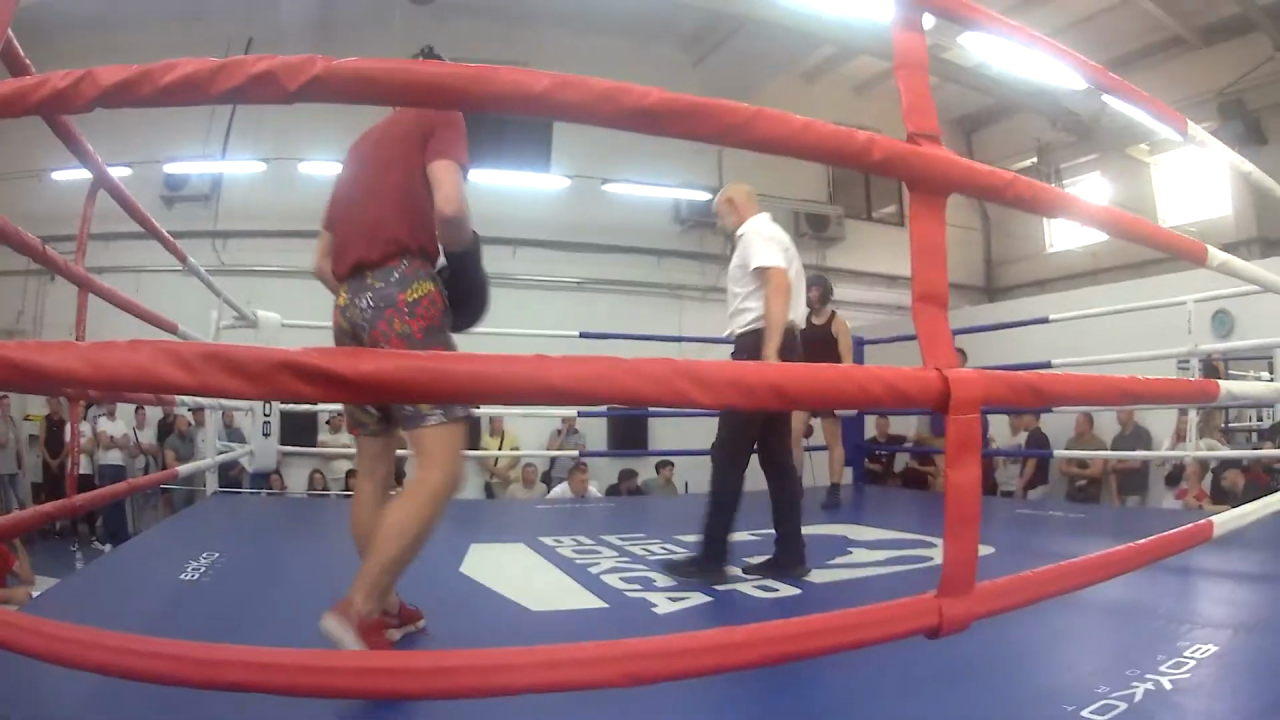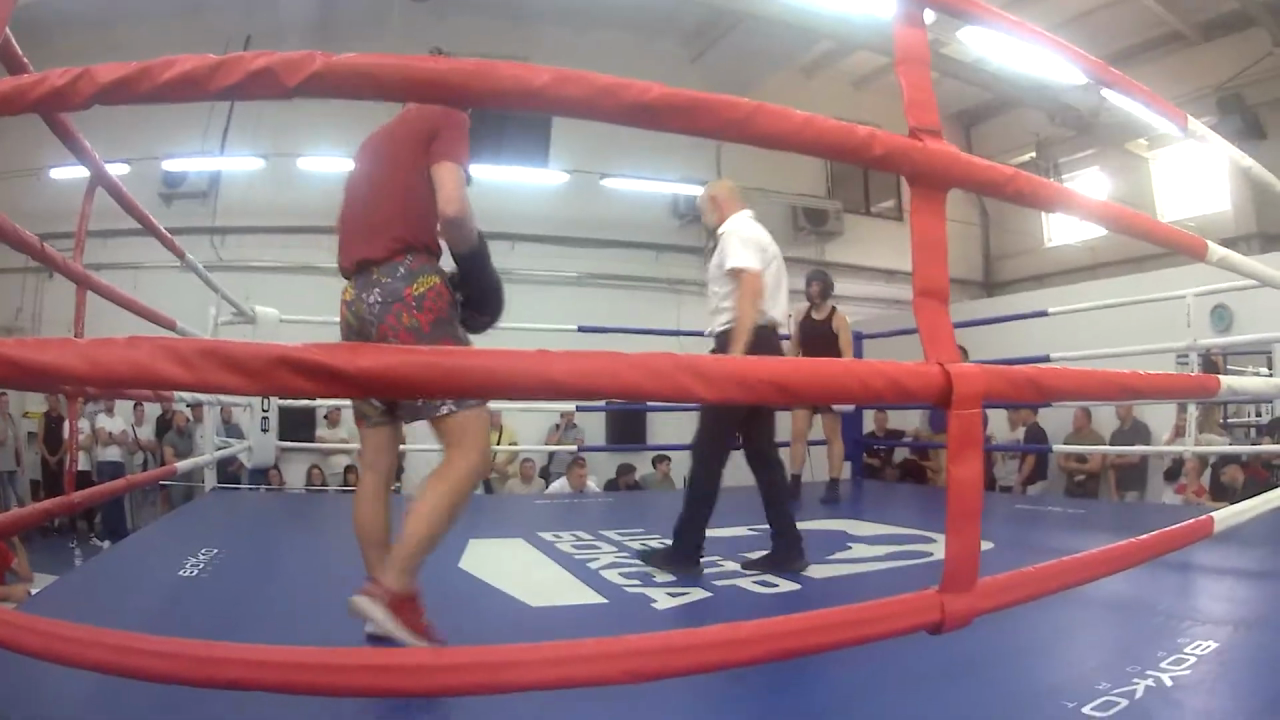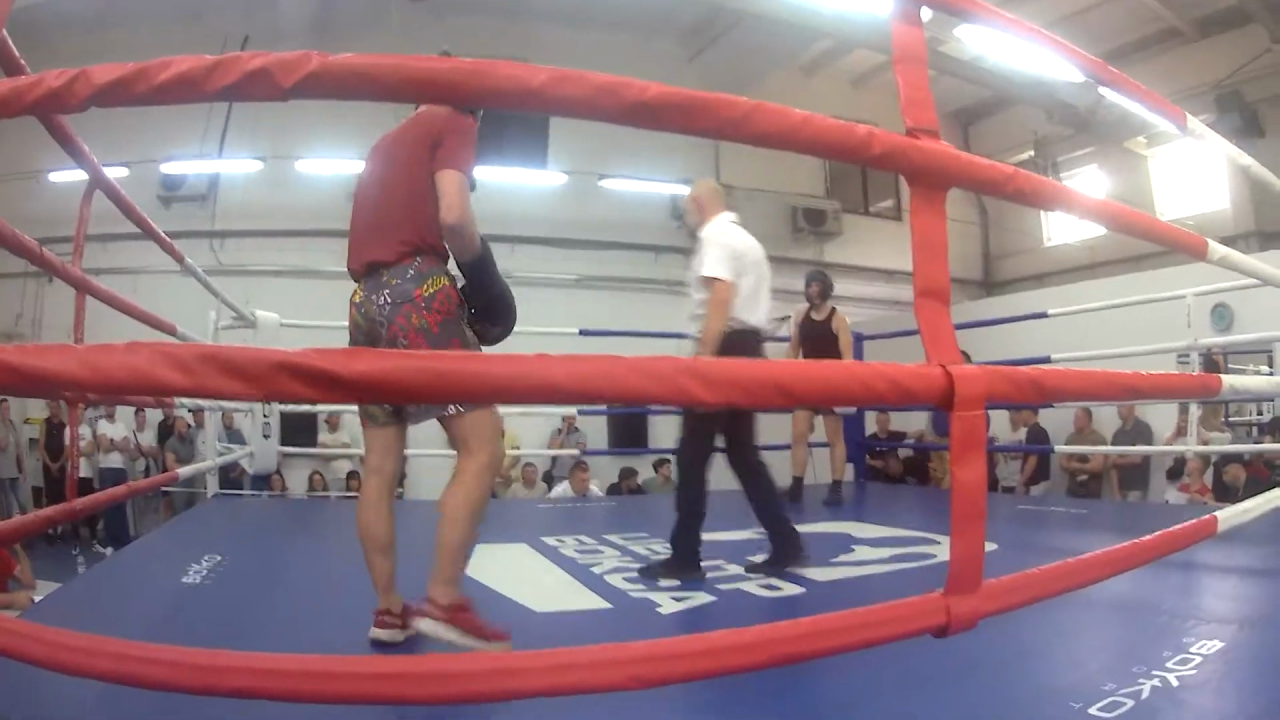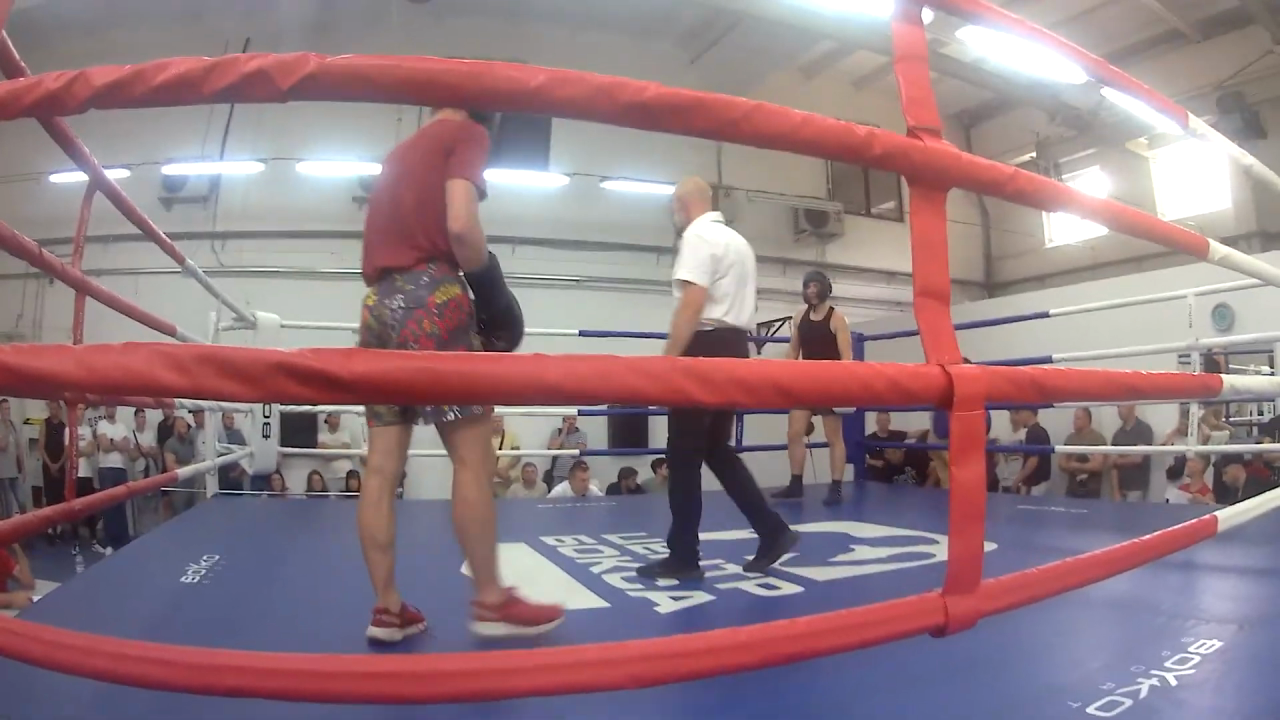
dt=0.1s
person 1, frame 1
left shoulder: (362, 145)
right shoulder: (441, 121)
left elbow: (321, 257)
right elbow: (448, 206)
right wrist: (464, 273)
left hip: (350, 300)
right hip: (406, 293)
left knee: (373, 468)
right knee: (439, 461)
left ankle: (384, 609)
right ankle: (358, 607)
person 1, frame 2
left shoulder: (375, 140)
right shoulder: (446, 116)
left elbow: (346, 253)
right elbow: (450, 207)
right wrist: (475, 272)
left hip: (356, 295)
right hip: (411, 288)
left knee: (376, 464)
right knee: (470, 444)
left ankle: (384, 601)
right ankle: (393, 585)
person 1, frame 3
left shoulder: (386, 145)
right shoulder: (455, 124)
right elbow: (453, 215)
right wrist: (481, 277)
left hip: (366, 296)
right hip: (419, 292)
left knee: (381, 466)
right knee: (482, 445)
left ankle: (387, 608)
right ankle: (443, 598)
person 1, frame 4
left shoulder: (399, 152)
right shoulder: (468, 133)
right elbow: (460, 225)
right wrist: (489, 287)
left hip: (377, 303)
right hip: (433, 297)
left knee: (382, 465)
right knee: (473, 457)
left ankle: (386, 608)
right ankle: (491, 601)
person 2, frame 1
left shoulder: (758, 234)
right shoulder: (773, 236)
left elbow: (779, 289)
left wrist: (769, 355)
left hip: (761, 348)
right hip: (781, 352)
left knee: (729, 453)
right knee: (777, 456)
left ankle: (711, 558)
right ankle: (790, 555)
person 2, frame 2
left shoulder: (737, 231)
right shoulder: (754, 234)
left elbow: (750, 291)
left wrist: (735, 355)
left hip: (743, 349)
right hip: (762, 349)
left knee: (709, 449)
right knee: (762, 450)
left ankle: (686, 551)
right ankle: (787, 548)
person 2, frame 3
left shoulder: (715, 236)
right shoulder: (748, 241)
left elbow: (720, 300)
left wrist: (701, 360)
left hip: (727, 351)
right hip: (750, 349)
left knee: (693, 454)
right knee: (742, 452)
left ankle: (685, 557)
right ankle: (784, 543)
person 2, frame 4
left shoulder: (697, 236)
right shoulder: (736, 240)
left elbow: (691, 304)
right elbow: (741, 300)
left wrist: (667, 361)
left hip: (706, 350)
right hip: (733, 346)
left knee: (683, 455)
right knee: (716, 449)
left ankle: (683, 557)
right ankle: (773, 531)
person 3, frame 1
left shoulder: (838, 322)
right shoulder: (801, 320)
left elbow: (847, 359)
left knee: (833, 440)
right knee: (793, 435)
left ankle: (834, 491)
person 3, frame 2
left shoulder: (838, 318)
right shoulder: (802, 315)
left elbow: (847, 354)
right elbow: (794, 348)
left knee: (832, 436)
right knee: (797, 434)
left ankle: (833, 487)
right ankle: (794, 485)
person 3, frame 3
left shoulder: (838, 318)
right shoulder: (801, 315)
left elbow: (847, 356)
right elbow: (793, 349)
left knee: (834, 438)
right knee: (798, 435)
left ankle: (836, 489)
right ankle: (796, 487)
person 3, frame 4
left shoulder: (837, 318)
right shoulder: (800, 317)
left elbow: (846, 355)
right elbow: (794, 349)
left knee: (834, 437)
right knee: (794, 434)
left ankle: (836, 488)
right ankle: (795, 484)
